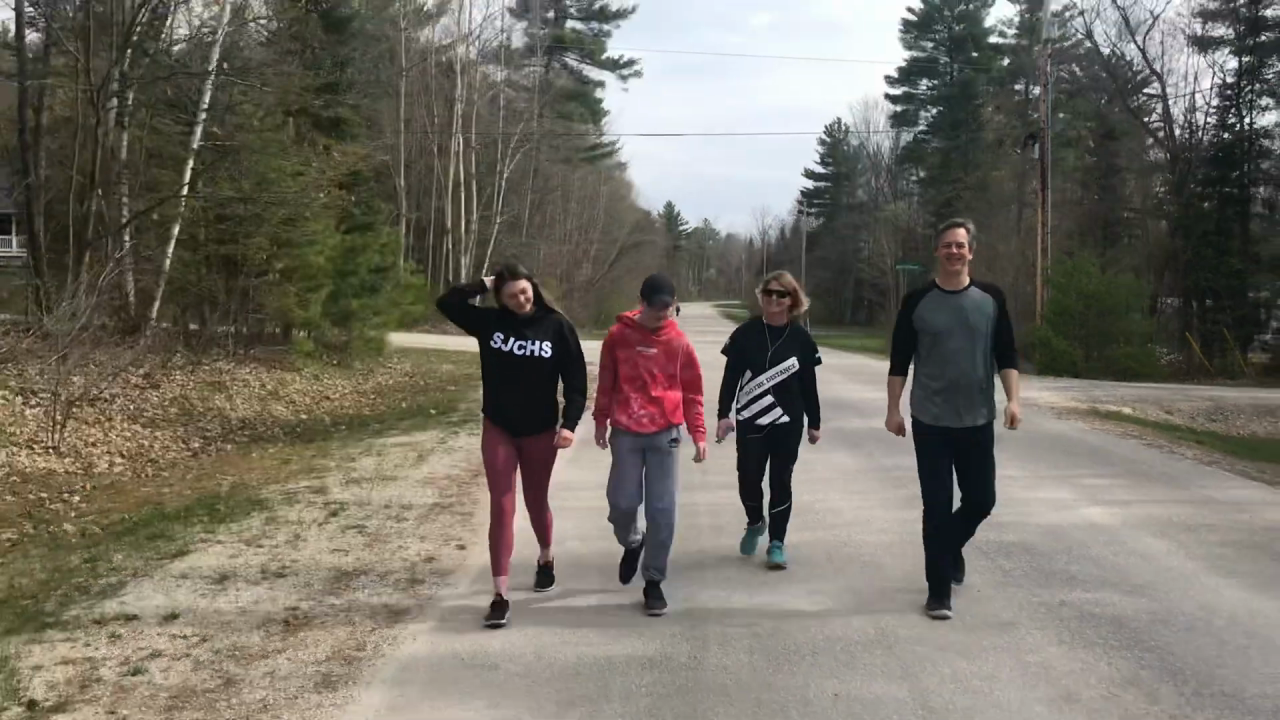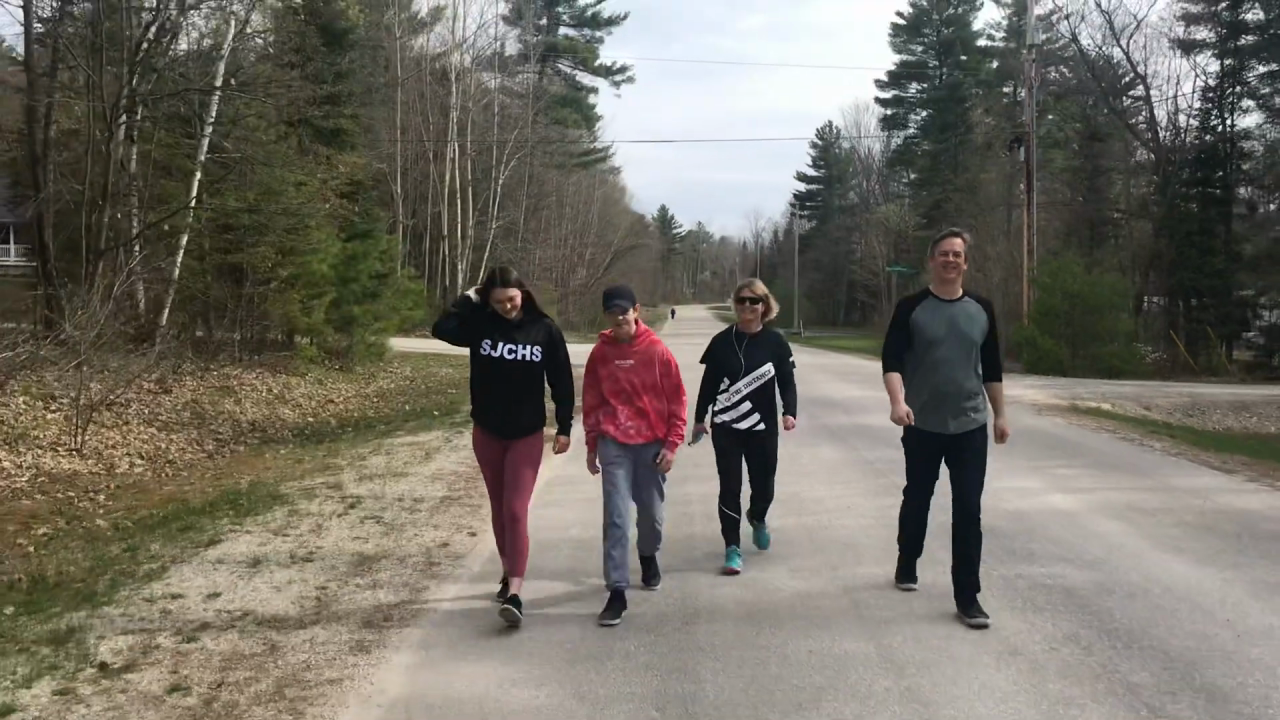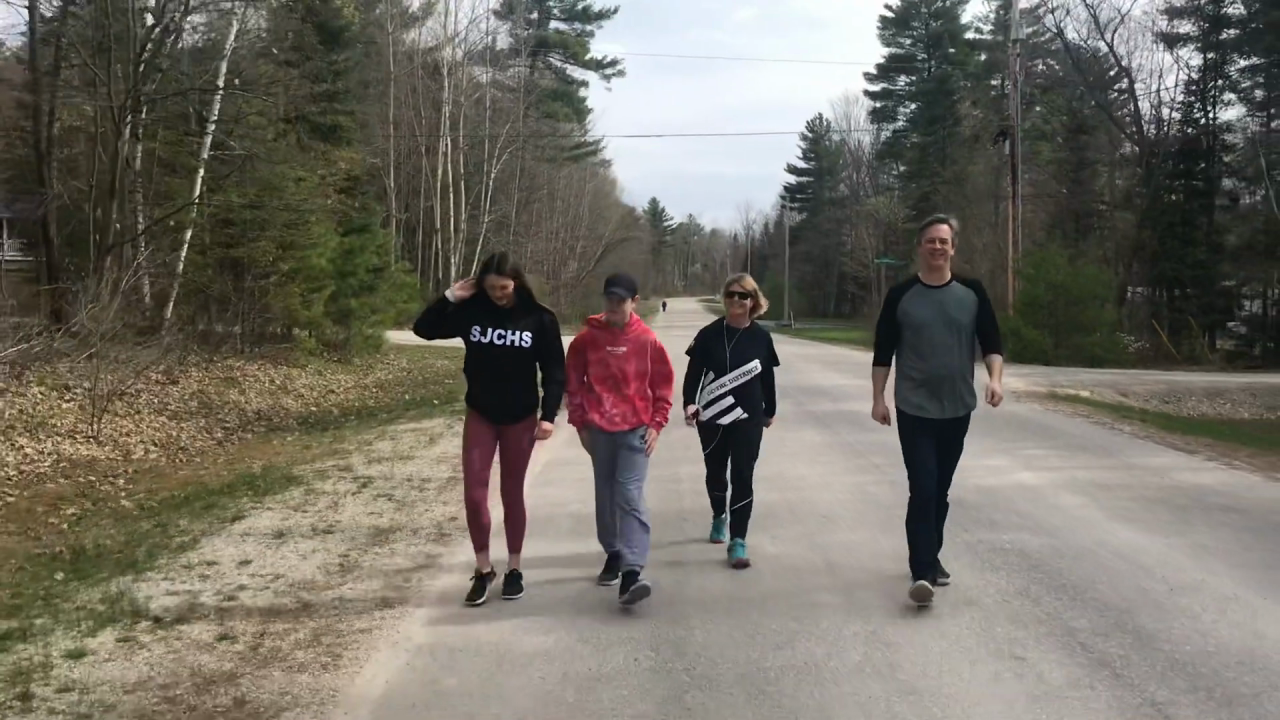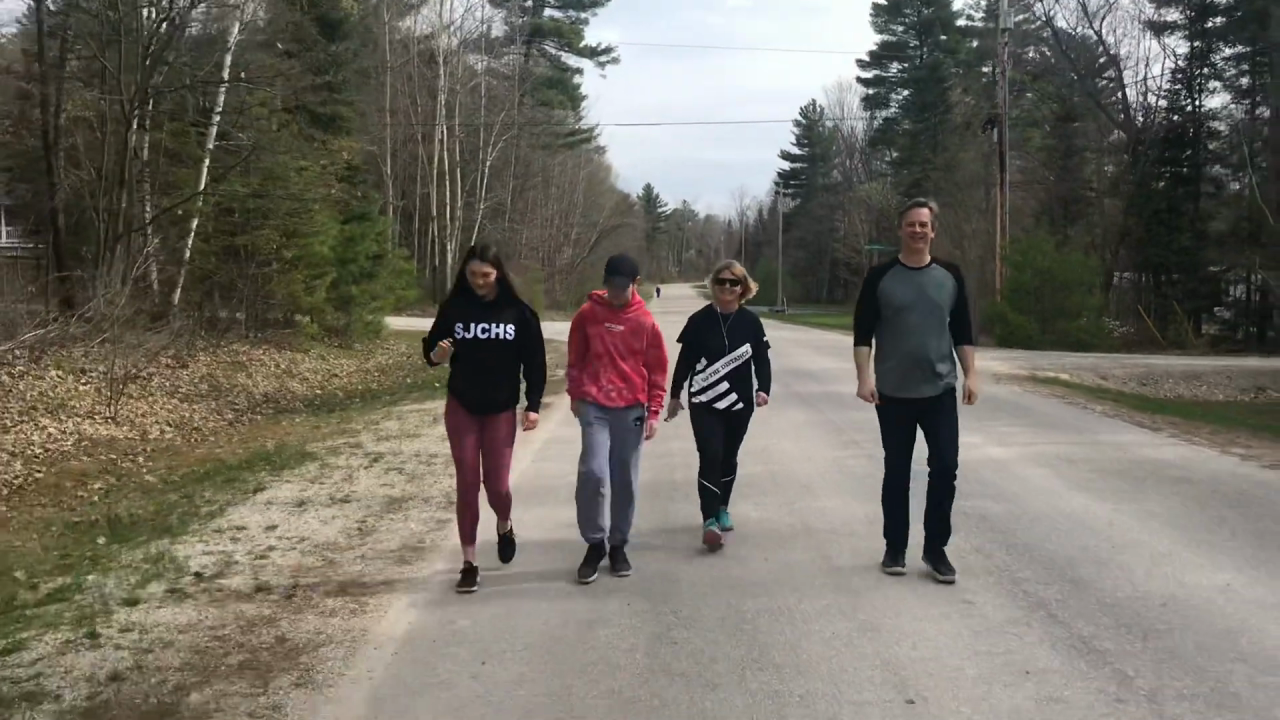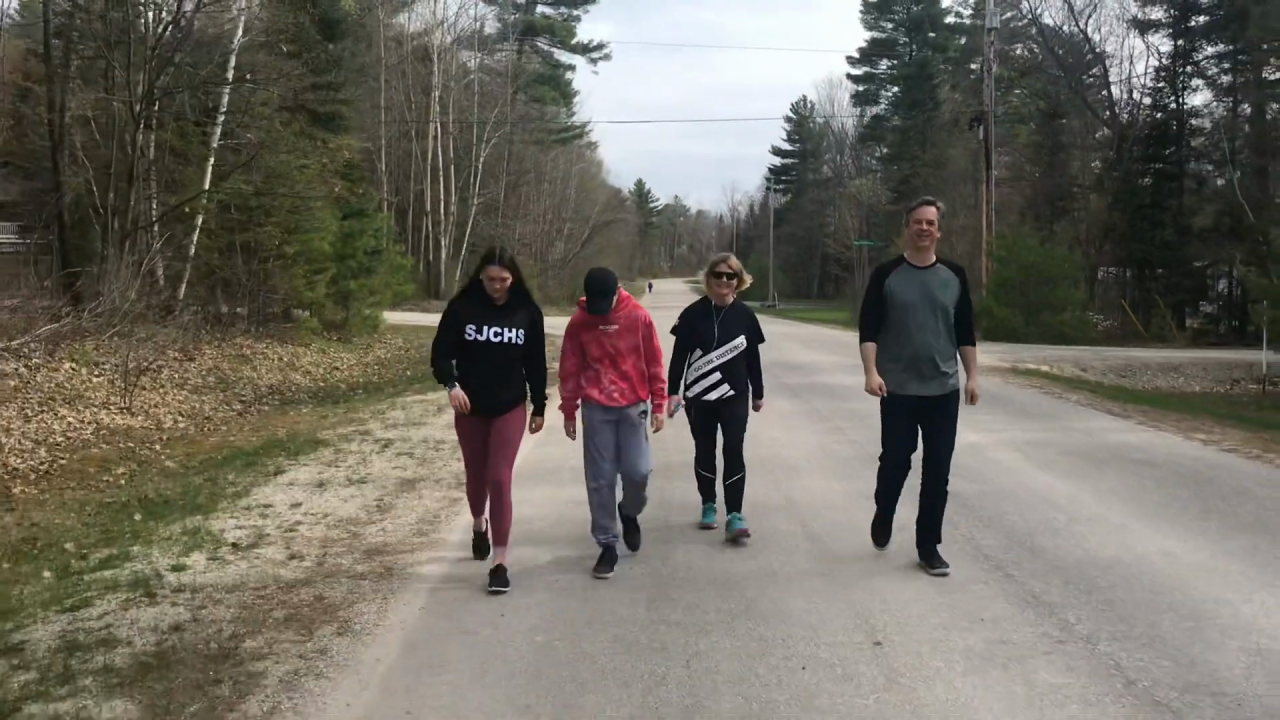
dt=0.4s
person 1, frame 1
left shoulder: (991, 299)
right shoulder: (917, 302)
left elbow: (1007, 355)
right elbow: (899, 361)
left wrist: (1013, 399)
right wrist: (893, 410)
left hip: (978, 419)
right hip: (931, 420)
left knee: (982, 498)
right knee: (936, 504)
left ankle: (952, 549)
right ankle: (939, 589)
person 1, frame 2
left shoulder: (981, 309)
right shoulder: (911, 308)
left elbow: (992, 367)
right elbow: (892, 360)
left wrist: (1000, 414)
right wrist: (897, 401)
left hip: (971, 425)
right hip: (922, 425)
left knee: (968, 509)
right knee: (917, 497)
left ankle: (967, 596)
right ankle: (908, 562)
person 1, frame 3
left shoulder: (972, 292)
right shoulder: (900, 295)
left elbow: (991, 341)
right elbow: (883, 352)
left wrist: (995, 378)
right wrist: (878, 399)
left hip: (958, 408)
right hip: (914, 409)
left knee: (940, 490)
right knee: (923, 490)
left ankle: (931, 560)
right ankle: (922, 575)
person 1, frame 4
left shoulder: (950, 276)
right shoulder: (880, 276)
left elbow: (962, 331)
right elbow: (863, 332)
left wrist: (970, 375)
right wrist: (864, 377)
left hip: (940, 390)
right hip: (893, 392)
left knee: (945, 469)
right knee: (897, 471)
left ankle: (935, 549)
right ankle: (895, 548)
person 1, frame 5
left shoulder: (954, 276)
right shoulder: (886, 275)
left elbow: (965, 331)
right elbow: (868, 330)
left wrist: (972, 376)
right wrist: (871, 373)
left hip: (944, 390)
right hip: (898, 389)
left knee: (937, 471)
right knee: (895, 462)
left ankle: (928, 547)
right ankle: (882, 516)
person 2, frame 1
left shoulder: (557, 326)
right shoulder: (489, 322)
left elbow: (575, 379)
right elbow: (446, 303)
left wrist: (569, 423)
right wrist: (483, 284)
left hip: (540, 432)
right hip: (497, 430)
left knee: (537, 503)
right knee: (501, 510)
left ankle: (545, 557)
person 2, frame 2
left shoulder: (545, 330)
right shoulder: (479, 325)
left elbow: (561, 383)
right elbow: (441, 329)
left wrist: (564, 428)
right wrist: (470, 299)
left hip: (528, 434)
right hip: (486, 432)
left knee: (516, 511)
right knee: (499, 508)
left ankle: (514, 595)
right ankle: (508, 574)
person 2, frame 3
left shoulder: (539, 319)
right shoulder: (471, 310)
left elbow: (555, 371)
right elbow: (423, 330)
left wrist: (549, 414)
right wrist: (450, 298)
left hip: (521, 419)
right hip: (479, 416)
left knee: (512, 494)
right knee: (474, 497)
left ankle: (514, 568)
right ankle: (482, 569)
person 2, frame 4
left shoulder: (518, 311)
right shoulder: (454, 307)
left elbow: (535, 362)
right elbow: (432, 346)
left wrist: (533, 405)
right wrist: (434, 353)
left hip: (501, 410)
right hip: (460, 408)
left knee: (497, 484)
right knee: (466, 485)
left ankle: (505, 526)
right ankle: (469, 562)
person 2, frame 5
left shoulder: (528, 312)
right shoulder: (461, 307)
left elbow: (536, 363)
right elbow: (441, 354)
left wrist: (538, 408)
right wrist: (452, 386)
left hip: (511, 409)
right hip: (470, 407)
left knee: (500, 482)
right knee: (476, 478)
left ankle: (500, 562)
right ankle: (479, 525)
person 3, frame 1
left shoulder: (679, 343)
right shoulder: (618, 338)
left elbow: (692, 391)
right elbow: (606, 384)
left wrist: (698, 433)
right wrist: (600, 422)
left hip: (664, 433)
right hip: (625, 432)
left knee: (661, 506)
right knee: (621, 501)
right ankle: (631, 543)
person 3, frame 2
left shoulder: (658, 351)
right shoulder: (599, 354)
left elbow: (676, 399)
right elbow: (592, 403)
left wrist: (672, 443)
right wrist: (592, 446)
left hip: (652, 444)
right hip: (613, 445)
left knee: (650, 510)
right knee: (616, 516)
left ankle: (648, 553)
right ankle: (617, 591)
person 3, frame 3
left shoulder: (647, 341)
right shoulder: (586, 339)
left elbow: (663, 383)
right elbow: (574, 383)
left wrist: (657, 423)
right wrist: (579, 423)
left hip: (635, 431)
right hip: (599, 430)
left knee: (631, 499)
right knee: (606, 497)
left ankle: (631, 574)
right ankle: (612, 552)
person 3, frame 4
left shoulder: (646, 322)
right shoulder: (587, 315)
left elbow: (657, 369)
right elbow: (575, 358)
left wrist: (654, 411)
right wrist: (576, 395)
left hip: (632, 409)
right hip: (594, 407)
left knee: (625, 480)
right knee: (592, 472)
left ankle: (618, 545)
right ankle: (594, 543)
person 3, frame 5
left shoulder: (638, 317)
right shoulder: (578, 323)
left elbow: (654, 362)
right elbow: (570, 369)
left wrist: (658, 404)
right wrist: (569, 410)
left hip: (634, 406)
right hip: (596, 408)
left knee: (637, 471)
right knee: (600, 477)
left ankle: (629, 512)
right ankle: (607, 545)
person 4, frame 1
left shoulder: (801, 337)
right shoulder: (745, 333)
left elbow: (809, 383)
right elbow: (731, 377)
left wrist: (814, 422)
right wrist: (724, 414)
left hip: (788, 422)
right hip: (750, 419)
left knee: (781, 481)
right knee: (748, 478)
left ankle: (776, 544)
right ankle: (755, 523)
person 4, frame 2
left shoulder: (775, 342)
right shoulder: (721, 342)
left elbow: (787, 383)
right elbow: (709, 383)
left wrist: (790, 413)
right wrist: (700, 418)
left hip: (763, 426)
right hip: (726, 425)
left knee: (763, 484)
right knee: (730, 485)
left ankle: (758, 519)
right ankle: (732, 547)
person 4, frame 3
left shoulder: (761, 337)
right shoulder: (708, 335)
left elbow: (767, 378)
right elbow: (693, 374)
left wrist: (770, 412)
right wrist: (689, 403)
left hip: (748, 420)
right hip: (713, 418)
left knee: (742, 478)
right knee: (716, 473)
left ankle: (738, 542)
right ankle: (720, 514)
person 4, frame 4
left shoulder: (751, 322)
right shoulder: (699, 321)
left elbow: (761, 360)
right elbow: (685, 360)
left wrist: (763, 388)
right wrist: (675, 395)
left hip: (739, 404)
right hip: (704, 404)
left knee: (728, 458)
right knee: (710, 458)
left ankle: (723, 506)
right ankle: (711, 522)
person 4, frame 5
left shoulder: (745, 315)
right shoulder: (693, 314)
left elbow: (753, 357)
right elbow: (679, 354)
left wrist: (758, 393)
right wrist: (674, 389)
left hip: (734, 395)
right hip: (699, 395)
left knee: (734, 451)
right knee: (705, 451)
left ankle: (734, 516)
right ankle: (708, 504)
